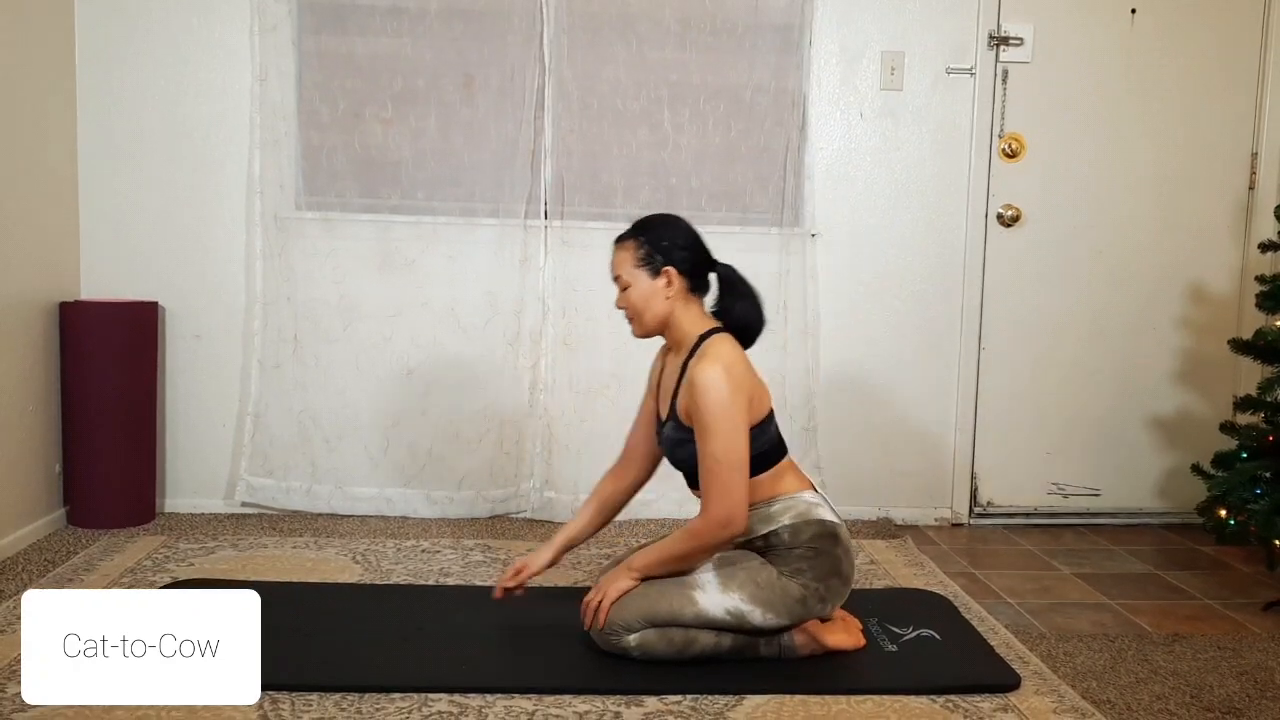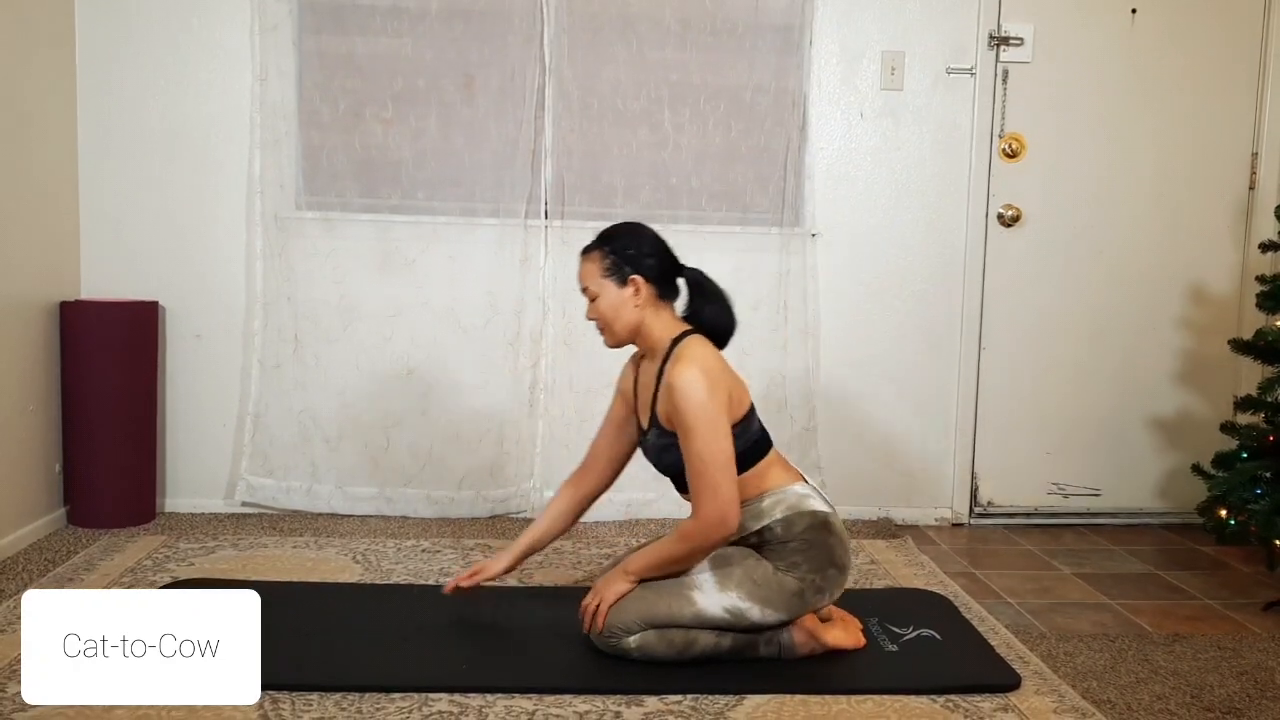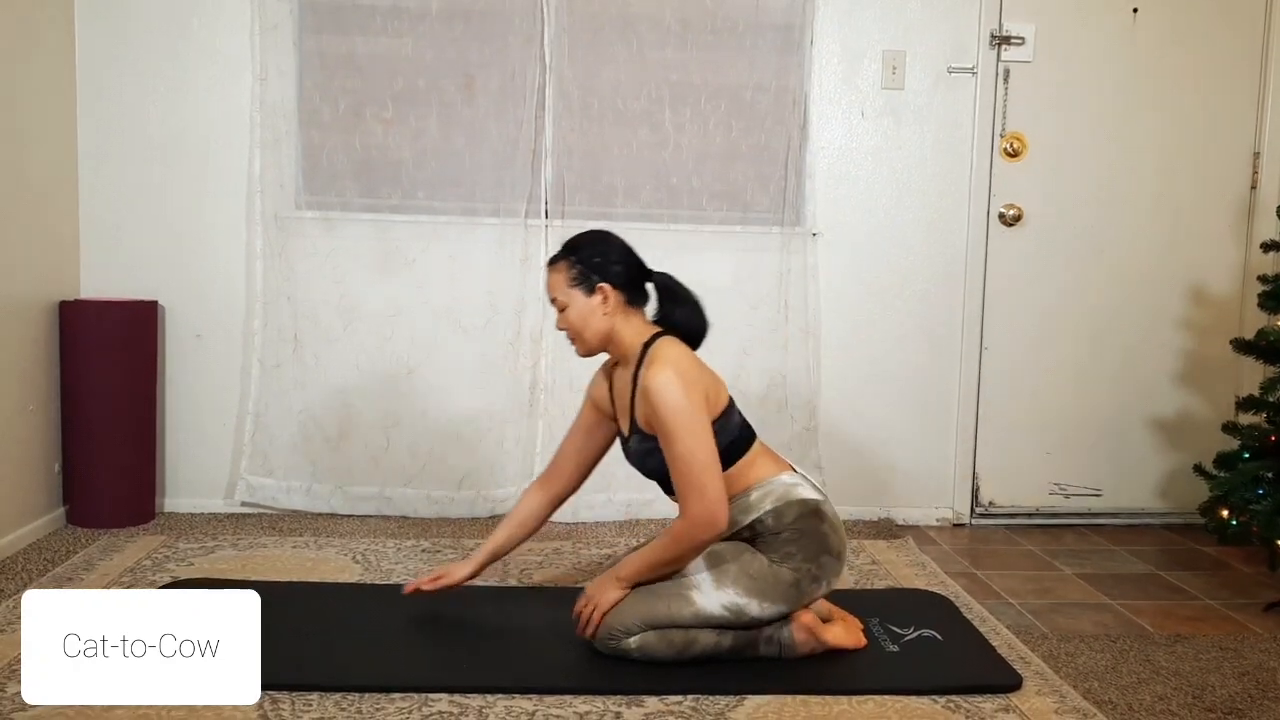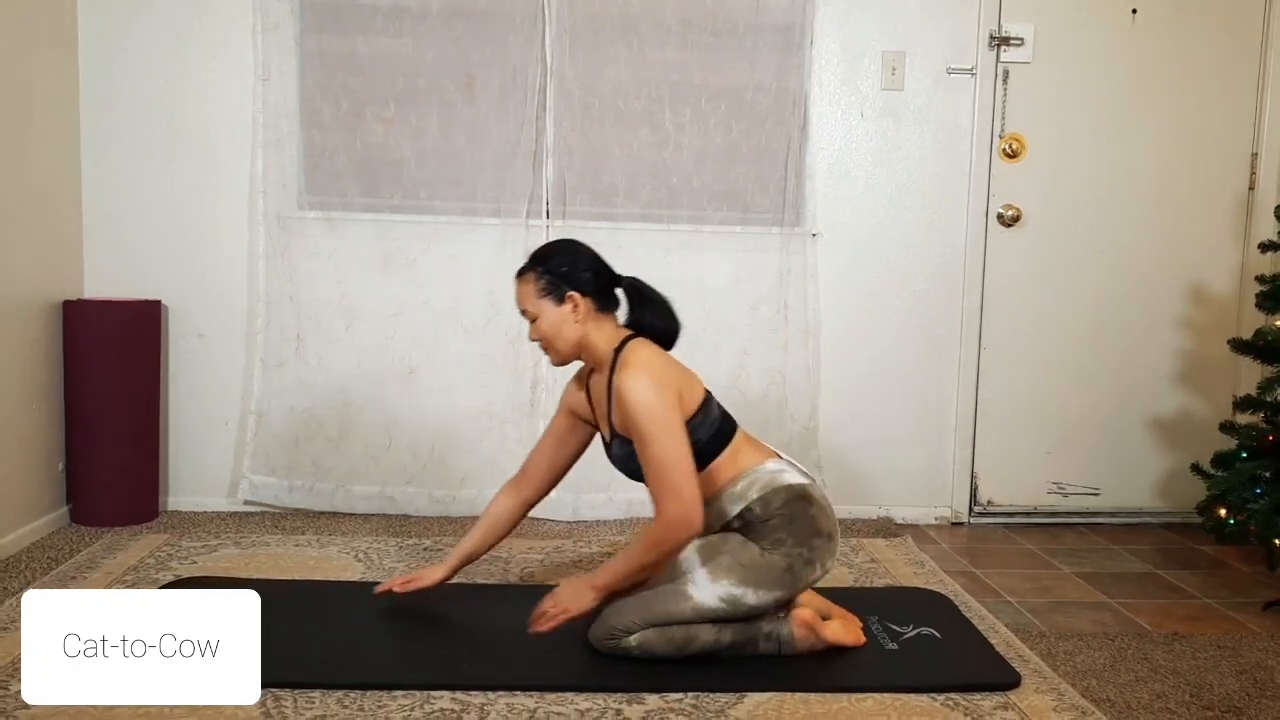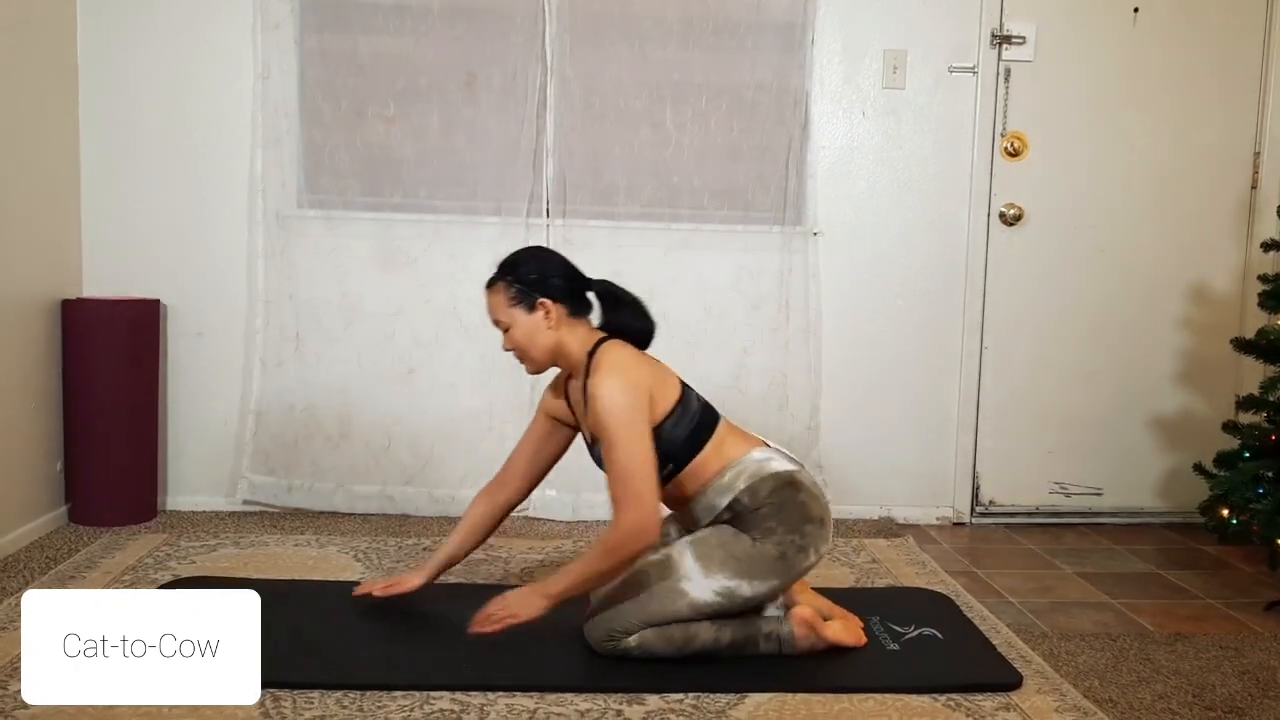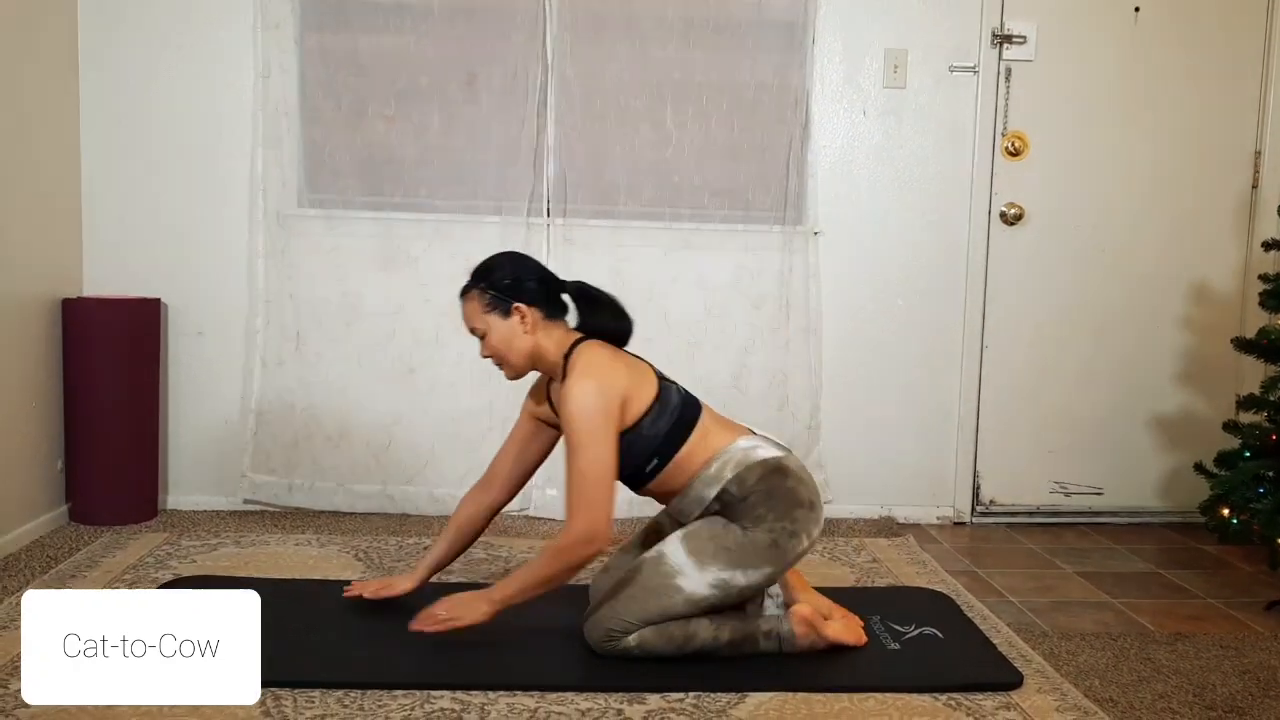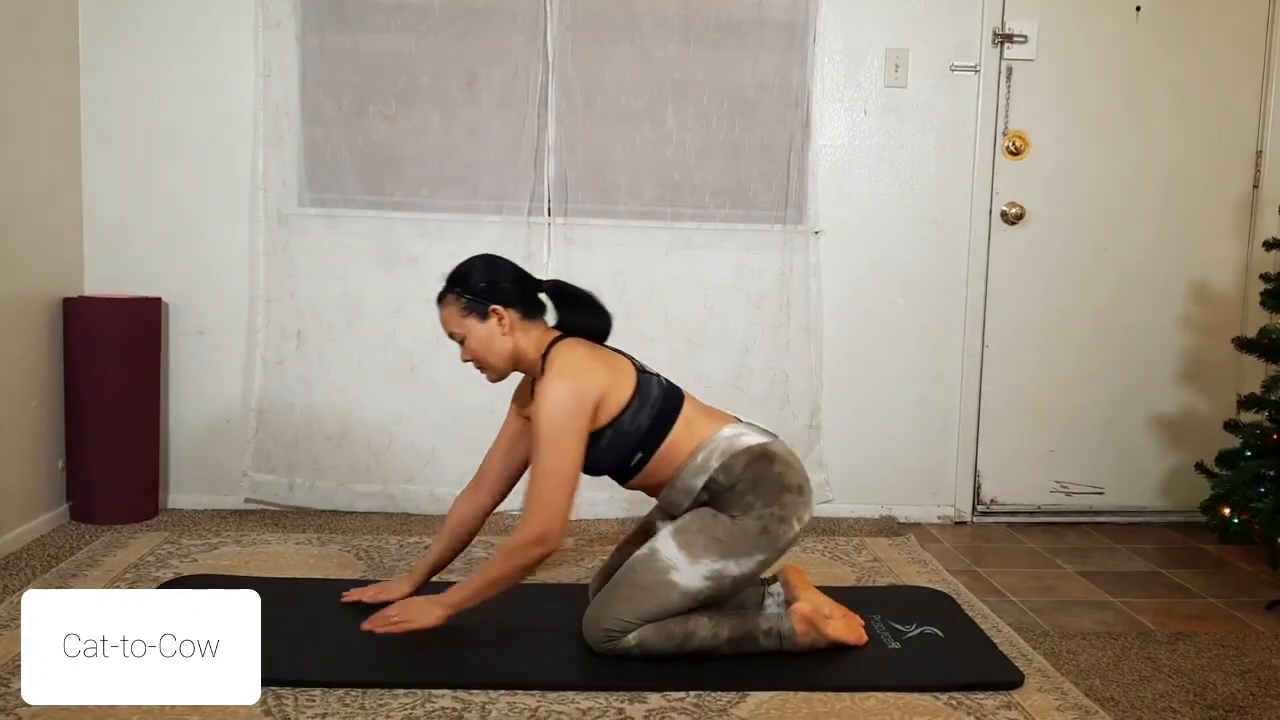
dt=0.1s
person 1, frame 1
left shoulder: (713, 371)
right shoulder: (672, 359)
left elbow: (722, 521)
right elbow: (628, 471)
left wrist: (631, 570)
right wrist: (551, 551)
left hip: (800, 558)
right hip: (758, 543)
left knee: (615, 622)
right knee: (616, 590)
left ankle: (794, 635)
right ankle: (784, 613)
person 1, frame 2
left shoulder: (689, 375)
right shoulder: (640, 372)
left elbow: (716, 520)
right elbow: (589, 479)
left wrist: (626, 573)
right wrist: (507, 558)
left hip: (797, 549)
right hip: (756, 539)
left knee: (617, 624)
right knee: (621, 586)
left ankle: (794, 634)
right ankle: (791, 605)
person 1, frame 3
left shoulder: (663, 378)
right shoulder: (612, 380)
left elbow: (705, 519)
right elbow: (552, 484)
left wrist: (619, 580)
right wrist: (473, 564)
left hip: (791, 539)
right hip: (749, 533)
left knee: (614, 627)
right knee: (608, 596)
left ankle: (793, 632)
right ankle: (780, 604)
person 1, frame 4
left shoulder: (639, 381)
right shoulder: (587, 388)
left elbow: (677, 524)
right elbow: (526, 486)
left wrist: (592, 588)
right wrist: (444, 567)
left hip: (784, 526)
right hip: (739, 521)
left knee: (614, 627)
right knee: (620, 589)
left ankle: (790, 628)
right ankle: (776, 597)
person 1, frame 5
left shoulder: (611, 383)
right shoulder: (566, 392)
left elbow: (636, 529)
right elbow: (503, 491)
left wrist: (543, 594)
right wrist: (424, 573)
left hip: (775, 515)
right hip: (731, 514)
left knee: (610, 629)
right knee: (607, 594)
left ankle: (790, 627)
right ankle: (771, 597)
person 1, frame 6
left shoulder: (588, 386)
right shoulder: (549, 391)
left elbow: (587, 534)
right elbow: (490, 491)
left wrist: (490, 601)
right wrist: (415, 576)
left hip: (767, 504)
right hip: (719, 500)
left knee: (610, 629)
right knee: (615, 594)
left ankle: (790, 625)
right ankle: (775, 592)
person 1, frame 7
left shoulder: (563, 385)
right shoulder: (537, 389)
left elbow: (540, 534)
right elbow: (482, 493)
left wrist: (443, 605)
right wrist: (412, 580)
left hip: (755, 493)
right hip: (713, 493)
left knee: (608, 629)
right knee: (611, 592)
left ankle: (791, 624)
right ankle: (776, 591)
